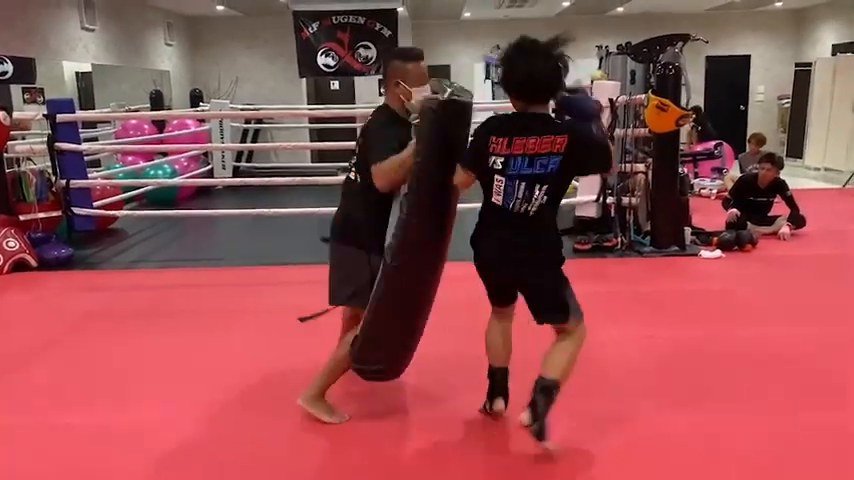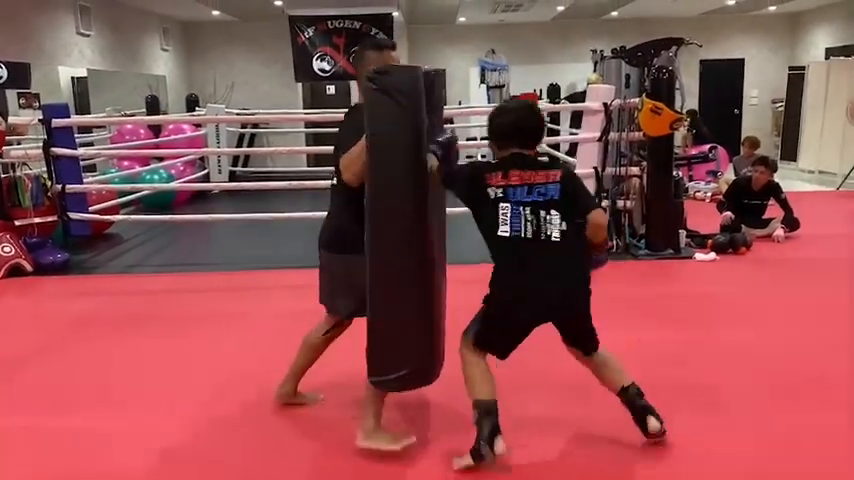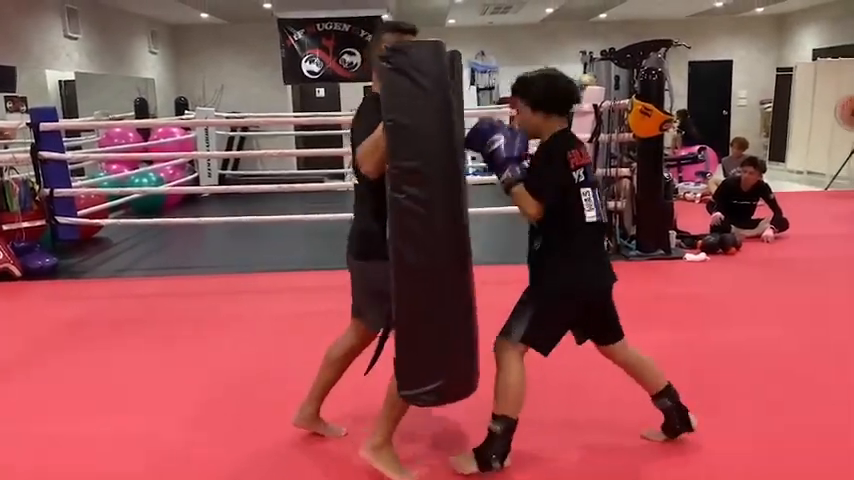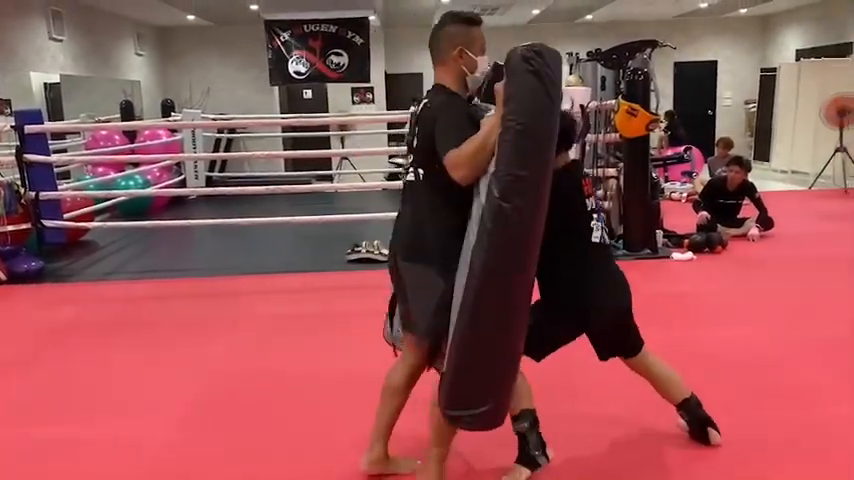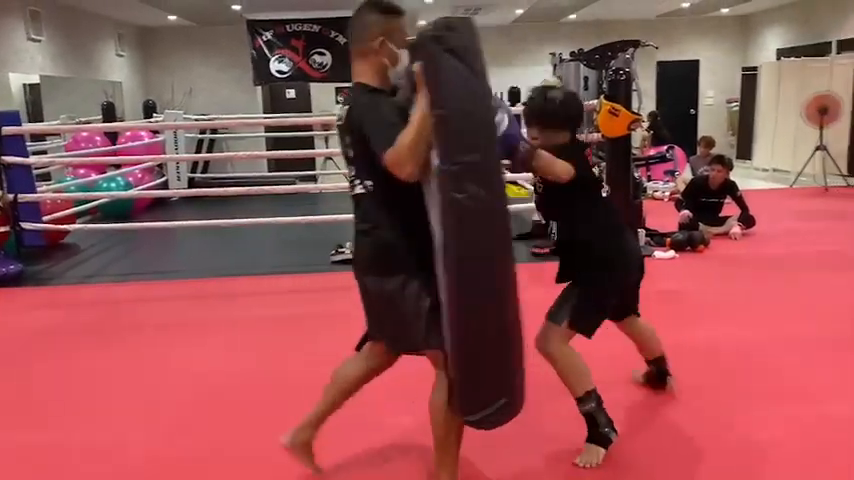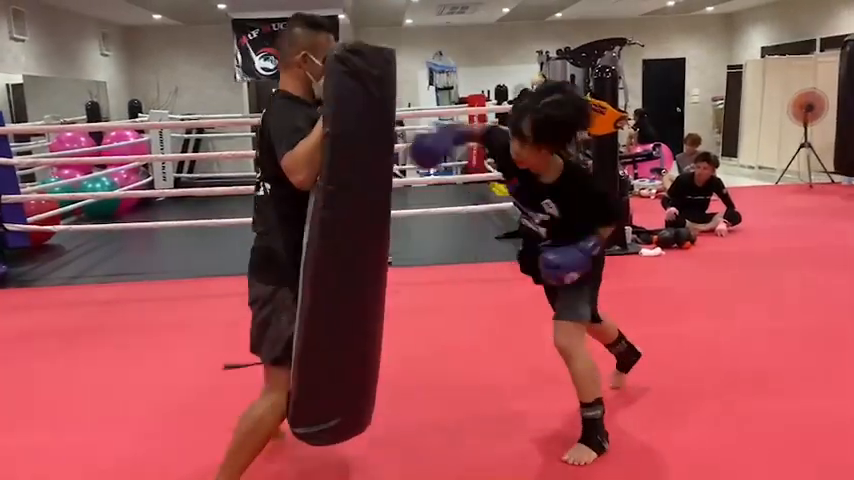
dt=0.4s
person 1, frame 1
left shoulder: (396, 123)
right shoulder: (385, 126)
left elbow: (396, 179)
right elbow: (383, 180)
left hip: (362, 232)
right hip: (358, 236)
left knee: (359, 309)
left ankle: (349, 355)
right ankle: (315, 393)
person 1, frame 2
left shoulder: (370, 119)
right shoulder: (359, 121)
right elbow: (351, 173)
left hip: (345, 239)
right hip: (351, 244)
left knee: (337, 320)
left ankle: (288, 387)
right ankle: (371, 427)
person 1, frame 3
left shoulder: (388, 107)
right shoulder: (375, 110)
right elbow: (369, 165)
left hip: (379, 242)
right hip: (380, 246)
left knee: (361, 330)
left ankle: (309, 411)
person 1, frame 4
left shoulder: (432, 105)
right shoulder: (450, 109)
right elbow: (464, 169)
right wrist: (501, 112)
left hip: (414, 245)
right hip: (436, 253)
left knee: (417, 351)
person 1, frame 5
left shoulder: (366, 103)
right shoulder: (376, 105)
right elbow: (406, 166)
right wrist: (425, 96)
left hip: (380, 251)
right hip: (401, 257)
left knee: (380, 351)
right knee: (450, 361)
left ankle: (302, 435)
person 1, frame 6
left shoulder: (301, 110)
right shoulder: (285, 114)
left elbow: (316, 171)
right elbow: (302, 174)
left hip: (299, 263)
right hip: (283, 270)
right knee: (285, 386)
left ankle: (264, 420)
person 2, frame 1
left shoulder: (491, 132)
right shoulder: (571, 140)
left elbow: (462, 181)
right elbow: (606, 158)
right wrist: (593, 119)
left hip: (489, 249)
right hip: (536, 255)
left knee: (500, 312)
right knee: (571, 332)
left ankle: (497, 394)
right ankle: (538, 405)
person 2, frame 2
left shoulder: (481, 174)
right shoulder: (562, 175)
left elbow: (433, 171)
right elbow: (597, 222)
right wrist: (590, 254)
left hip: (517, 289)
right hip: (567, 282)
left knee: (471, 350)
right knee: (589, 353)
left ankle: (488, 439)
right ankle: (646, 416)
person 2, frame 3
left shoulder: (552, 154)
right shoulder: (571, 147)
left elbow: (532, 210)
right elbow: (548, 195)
left wrist: (506, 165)
right wrist: (509, 159)
left hip: (562, 274)
right hip: (592, 269)
left knee: (509, 348)
right knee: (615, 346)
left ankle: (492, 452)
right ankle: (677, 414)
person 2, frame 4
left shoulder: (557, 188)
right shoulder: (573, 176)
left hip: (573, 294)
right hip: (609, 287)
right knee: (638, 356)
right ankle: (701, 422)
person 2, frame 5
left shoulder: (569, 152)
right shoulder: (570, 148)
left elbow: (562, 173)
left hip: (604, 264)
right hip: (622, 257)
left knee: (551, 339)
right knee: (626, 317)
left ankle: (601, 428)
right ankle: (659, 371)
person 2, frame 6
left shoulder: (579, 181)
right shoulder: (513, 150)
left elbow: (612, 222)
right elbow: (477, 136)
left wrist: (583, 253)
right wrist: (445, 137)
left hip: (580, 265)
right hip: (550, 261)
left knee: (567, 340)
right knee: (587, 319)
left ankle: (594, 434)
right ankle: (626, 354)
